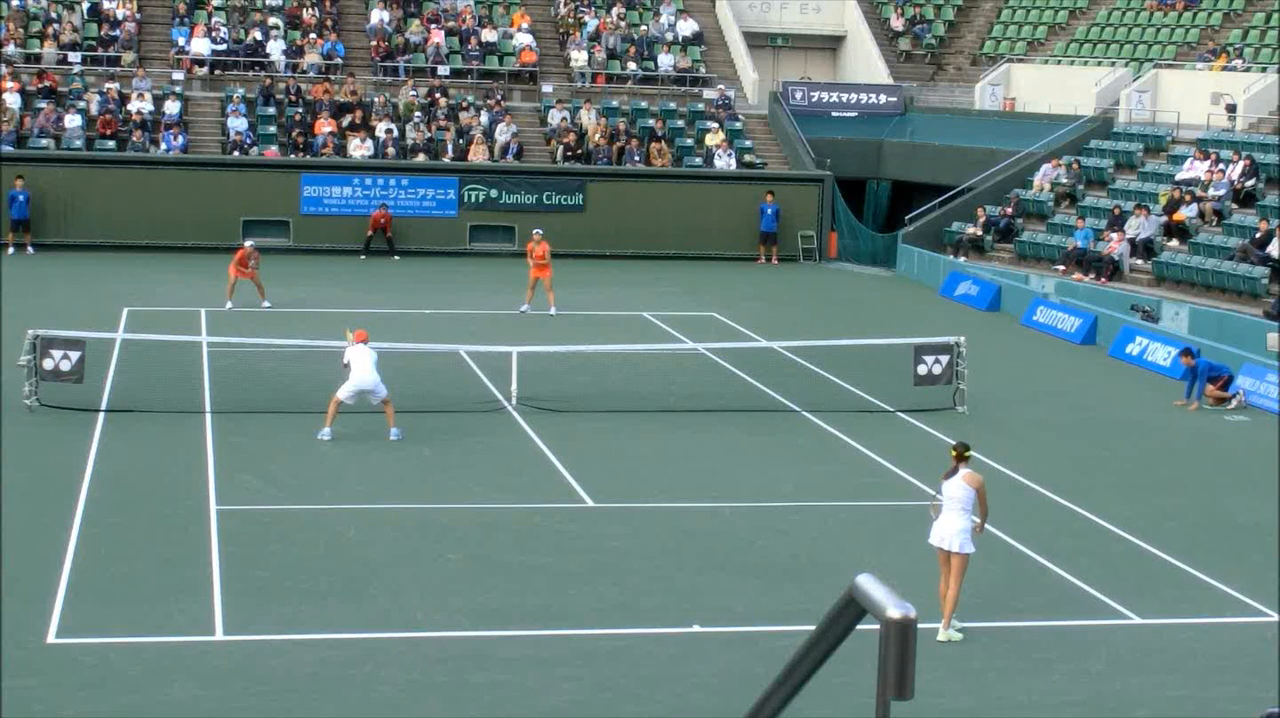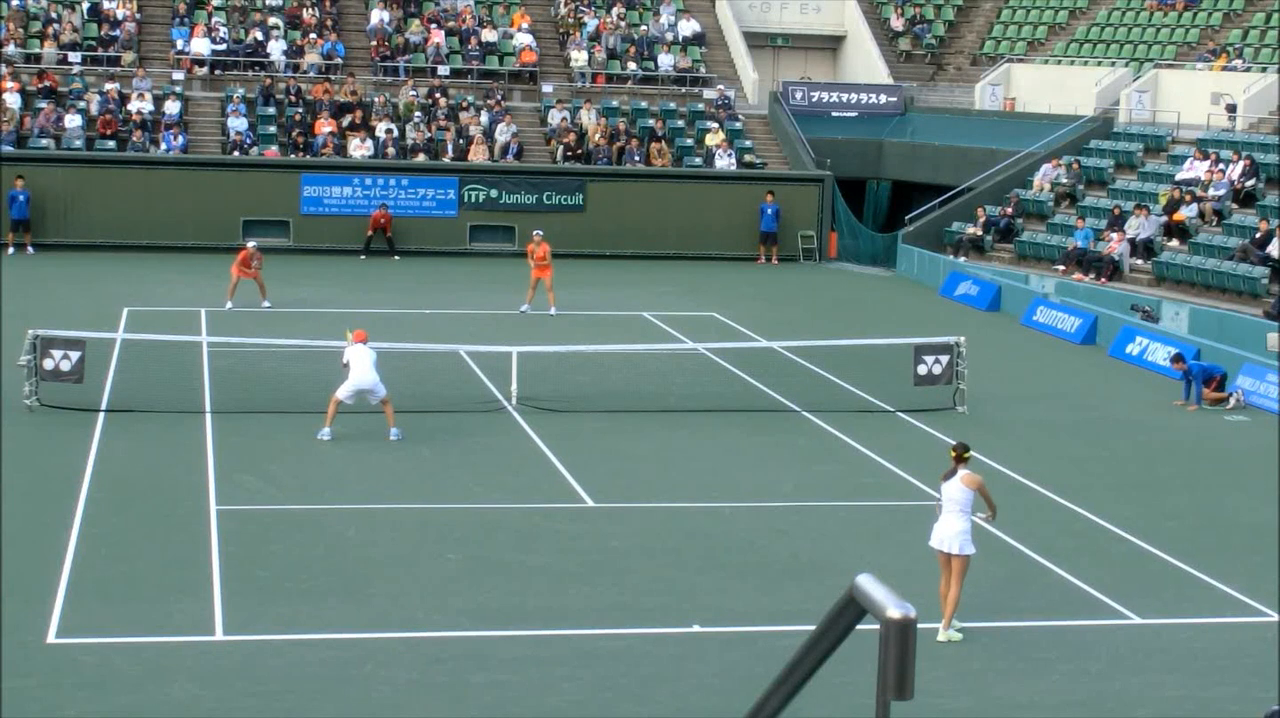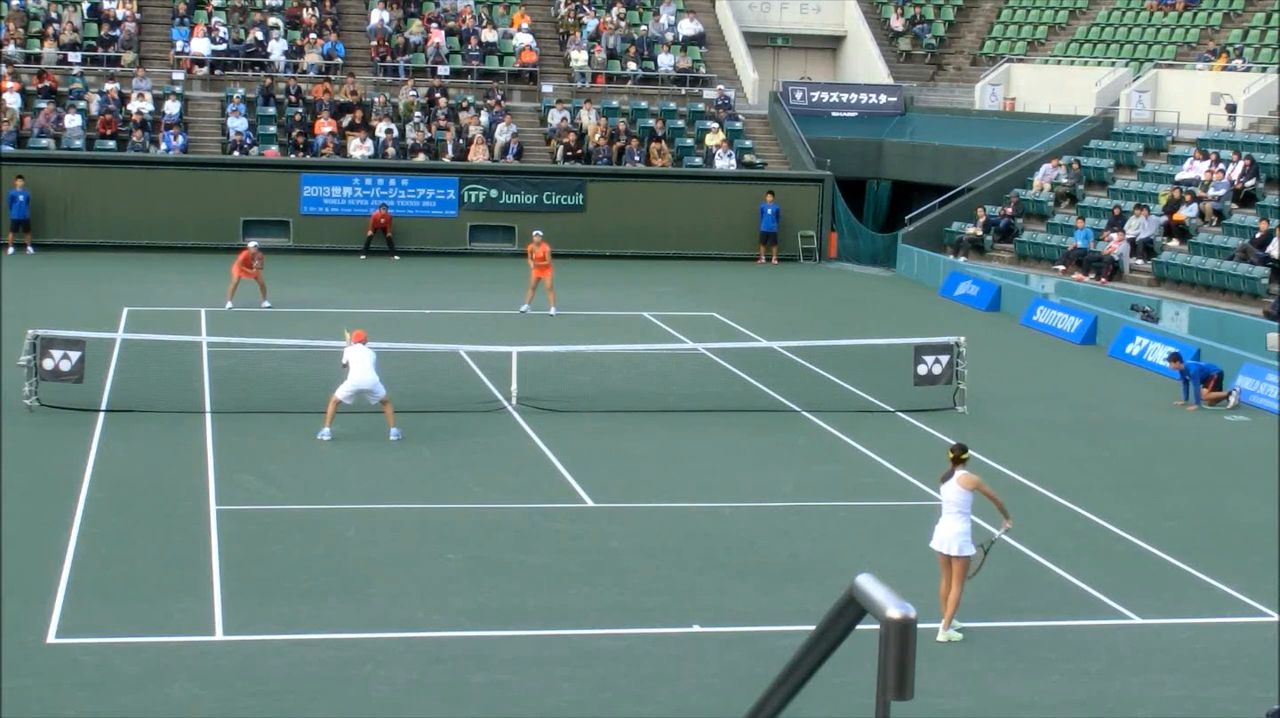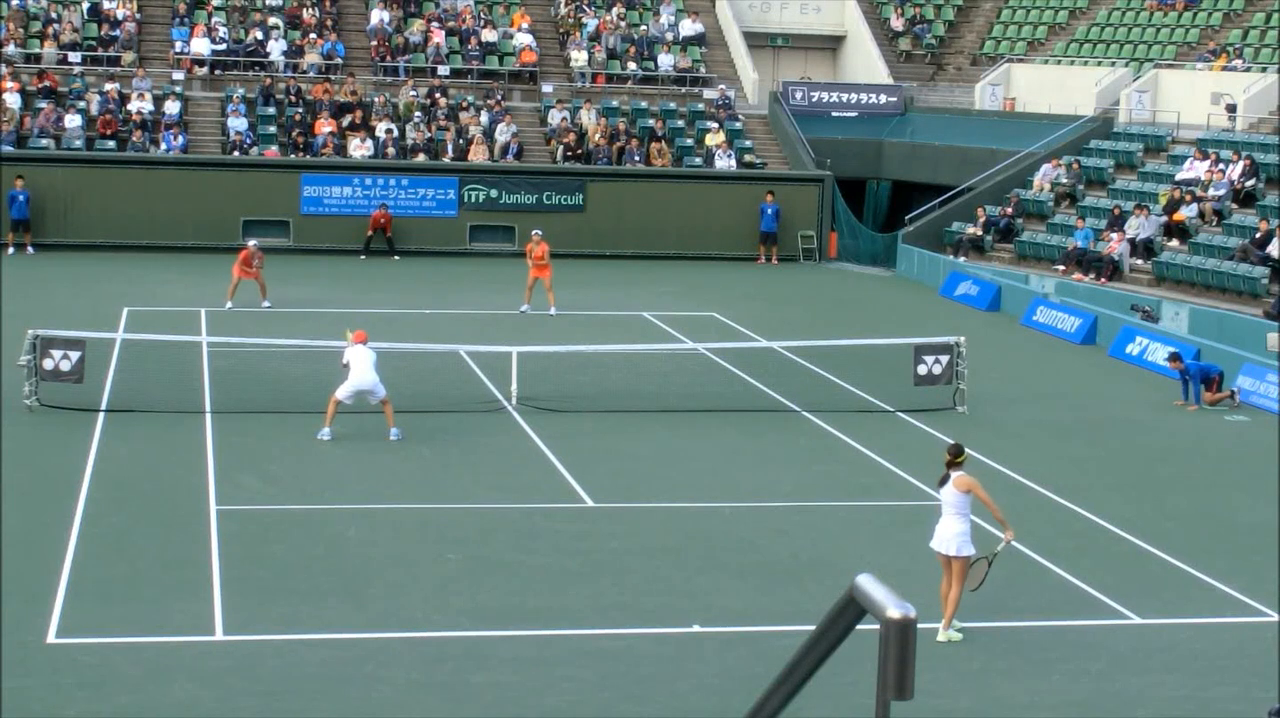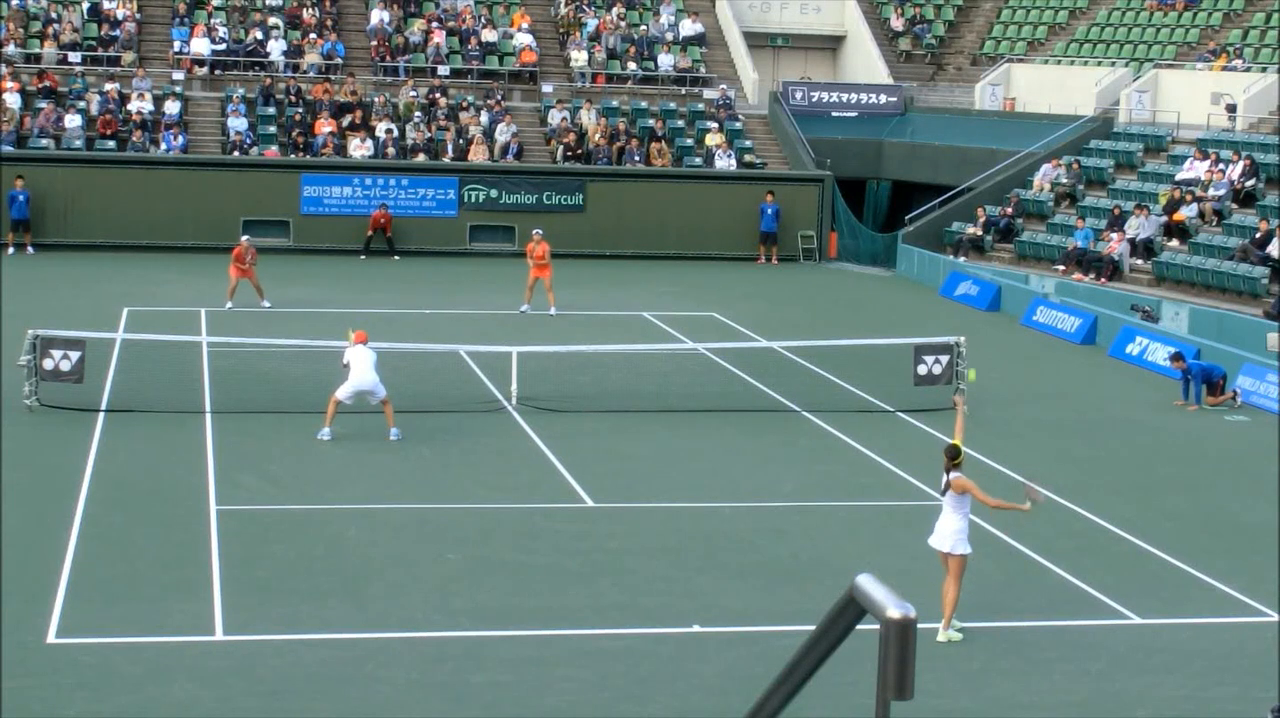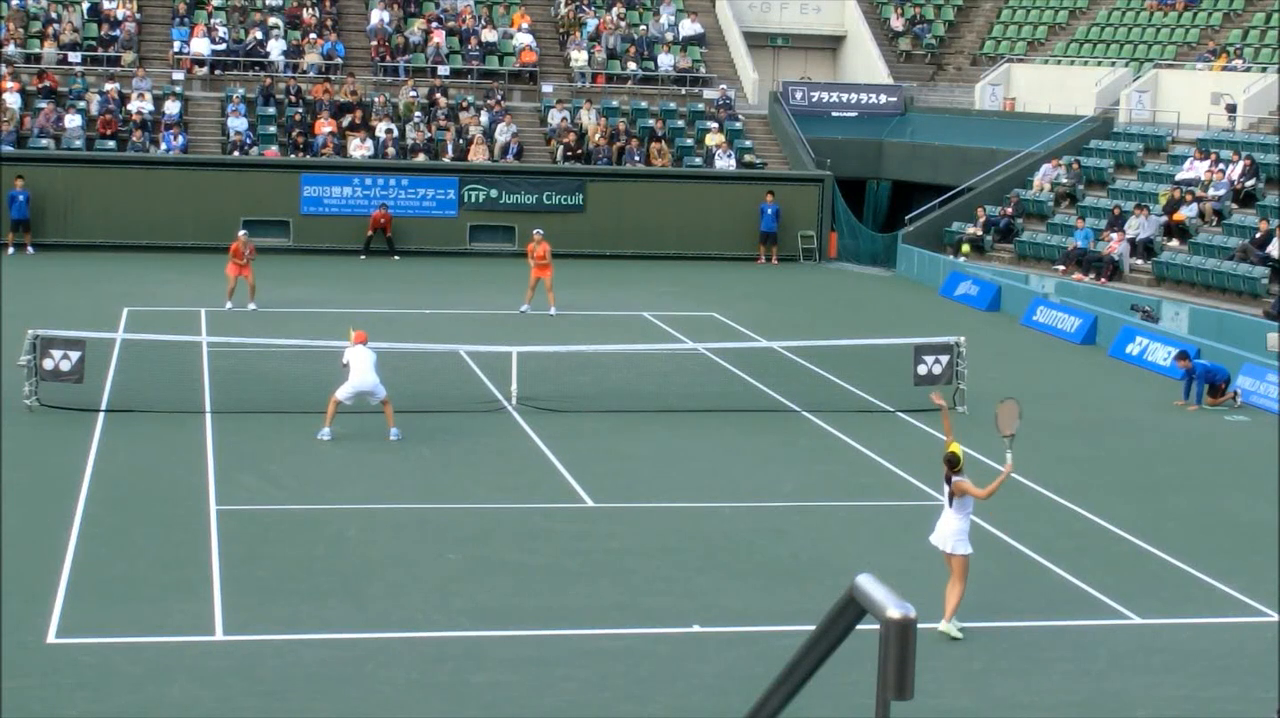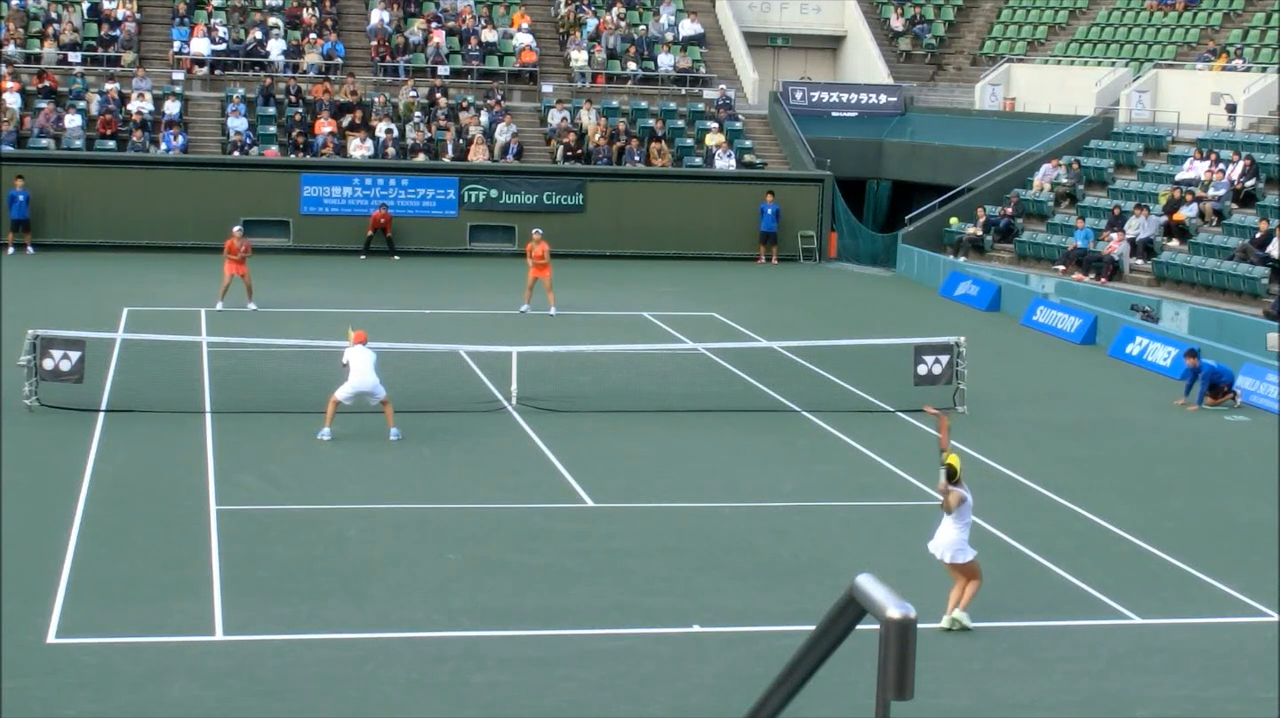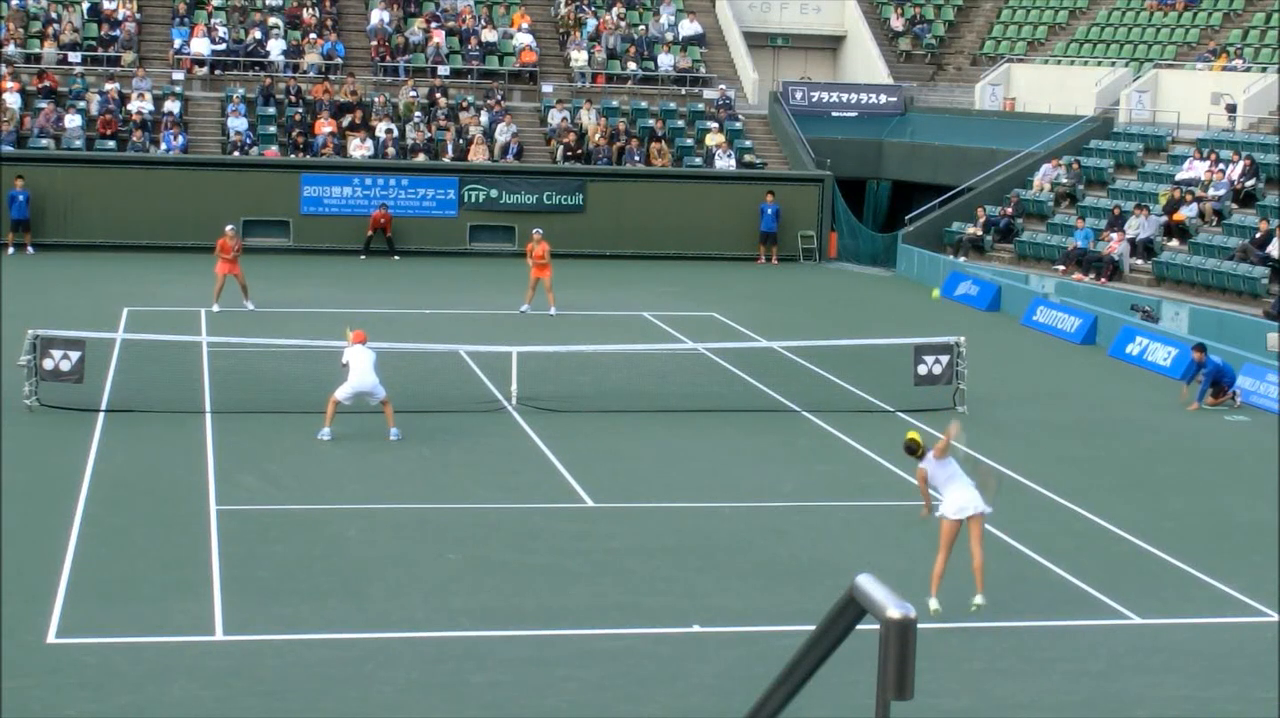
dt=0.3s
person 1, frame 1
left shoulder: (947, 477)
right shoulder: (976, 478)
right elbow: (983, 508)
right wrist: (981, 524)
left hip: (942, 528)
right hip: (959, 532)
left knee: (945, 578)
right knee: (955, 583)
left ankle: (947, 619)
right ankle: (945, 629)
person 1, frame 2
left shoulder: (946, 477)
right shoulder: (974, 479)
right elbow: (989, 502)
right wrist: (992, 513)
left hip: (941, 530)
right hip: (959, 534)
left knee: (945, 579)
right knee: (956, 584)
left ankle: (947, 620)
right ankle: (945, 630)
person 1, frame 3
left shoulder: (945, 479)
right shoulder: (971, 479)
right elbow: (995, 499)
right wrist: (1007, 518)
left hip: (942, 531)
right hip: (959, 535)
left knee: (946, 580)
right knee: (957, 585)
left ankle: (947, 620)
right ankle: (945, 630)
person 1, frame 4
left shoulder: (945, 479)
right shoulder: (967, 481)
right elbow: (991, 506)
right wrist: (1006, 528)
left hip: (942, 532)
right hip: (958, 536)
left knee: (947, 579)
right knee: (957, 585)
left ankle: (947, 620)
right ankle: (945, 630)
person 1, frame 5
left shoulder: (947, 473)
right shoulder: (962, 482)
left elbow: (957, 436)
right elbow: (990, 502)
left wrist: (960, 410)
right wrist: (1019, 506)
left hip: (943, 531)
right hip: (955, 536)
left knee: (950, 578)
right knee: (955, 582)
left ankle: (948, 620)
right ankle: (945, 630)
person 1, frame 6
left shoulder: (950, 472)
right shoulder: (961, 484)
left elbow: (948, 437)
right elbow: (983, 494)
left wrist: (944, 410)
right wrist: (1004, 476)
left hip: (944, 529)
right hip: (955, 535)
left knee: (955, 578)
right knee: (959, 582)
left ankle: (949, 619)
right ankle: (947, 621)
person 1, frame 7
left shoulder: (948, 480)
right shoulder: (957, 494)
left elbow: (945, 445)
right elbow: (949, 510)
left wrist: (940, 418)
right wrist: (944, 495)
left hip: (943, 540)
right hip: (955, 545)
left knee: (961, 581)
right knee: (975, 578)
left ankle: (949, 616)
right ankle: (960, 611)
person 1, frame 8
left shoulder: (923, 470)
right shoulder: (937, 454)
left elbow: (927, 504)
right elbow: (948, 437)
left wrist: (926, 510)
left hip: (952, 505)
right hip: (971, 500)
left knee: (943, 554)
right knee: (976, 549)
left ankle: (933, 598)
right ankle: (979, 594)
